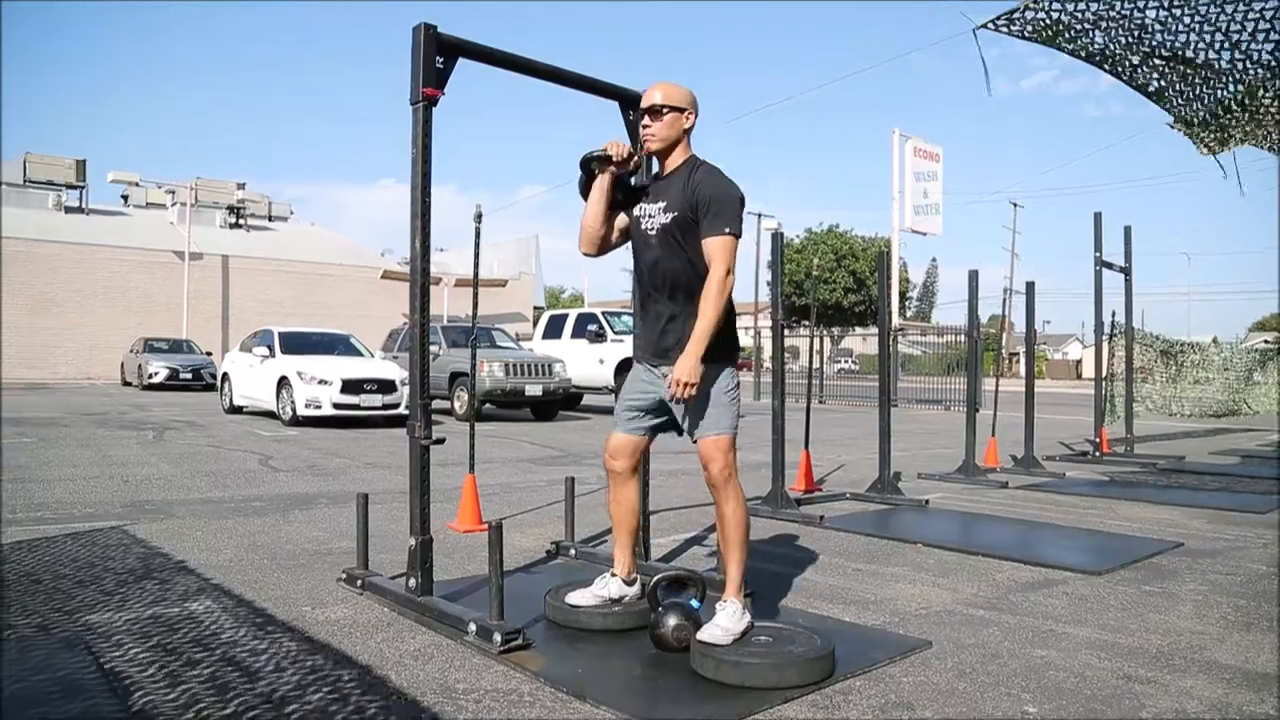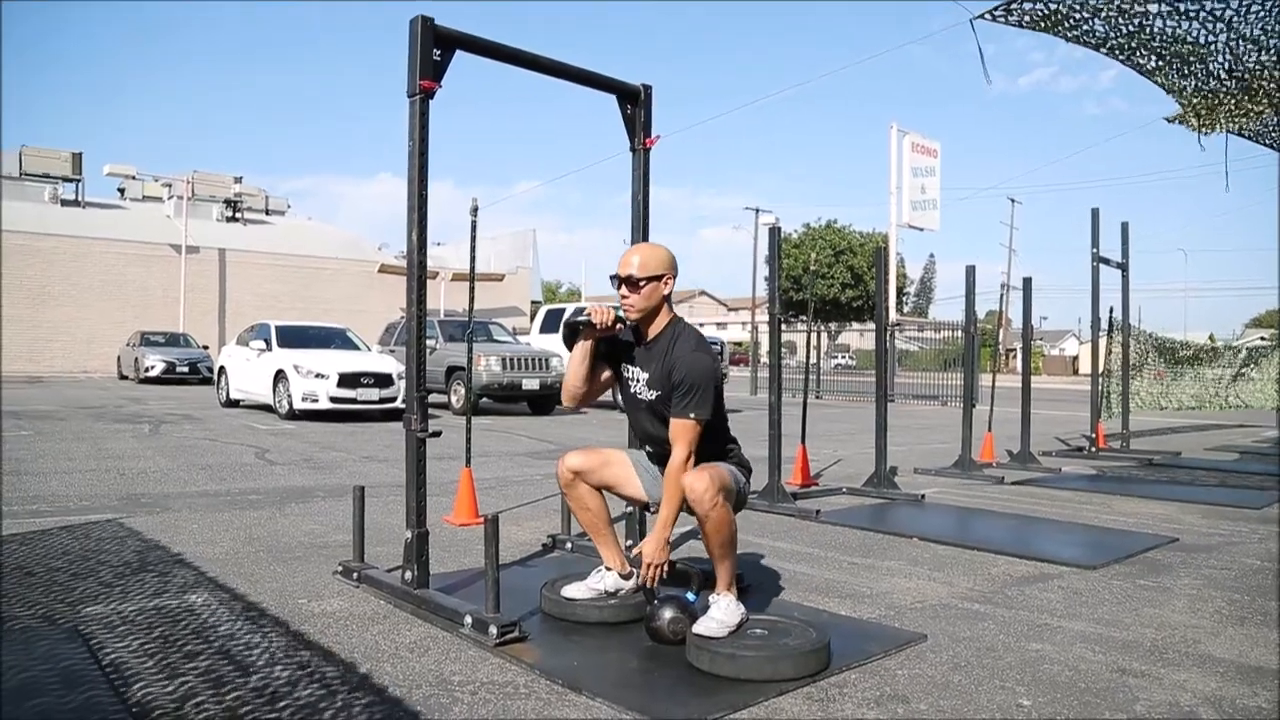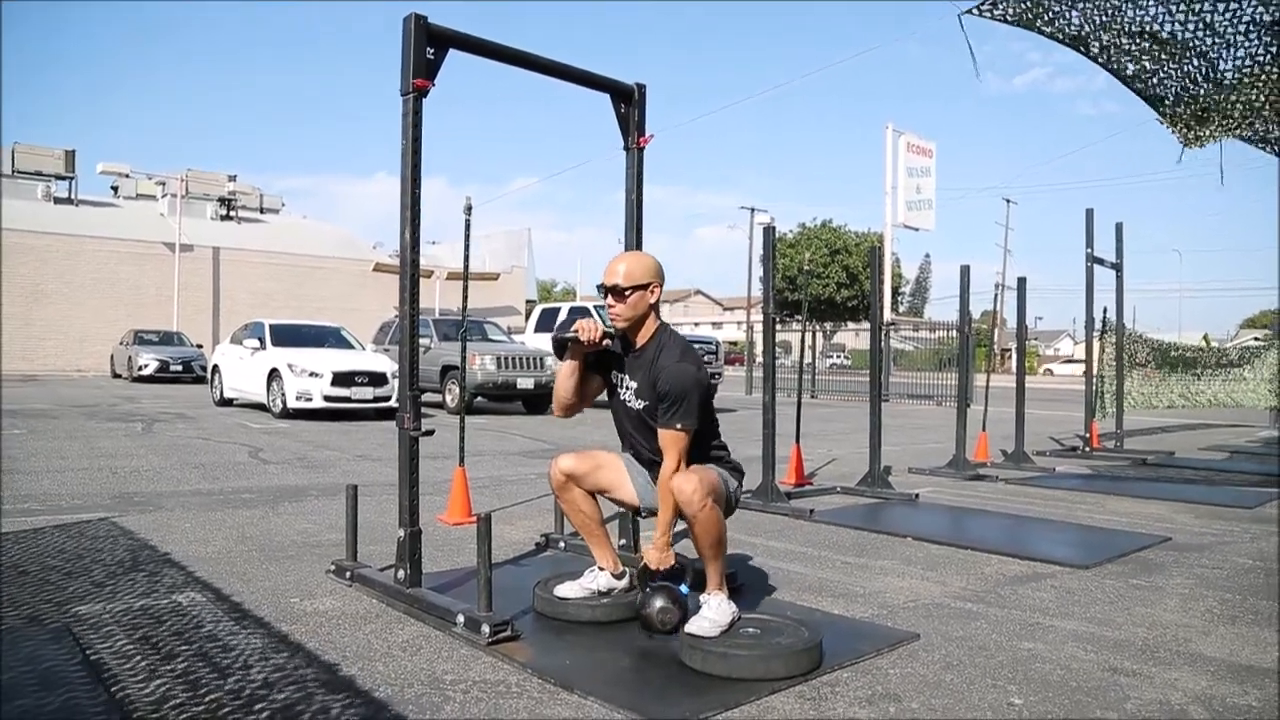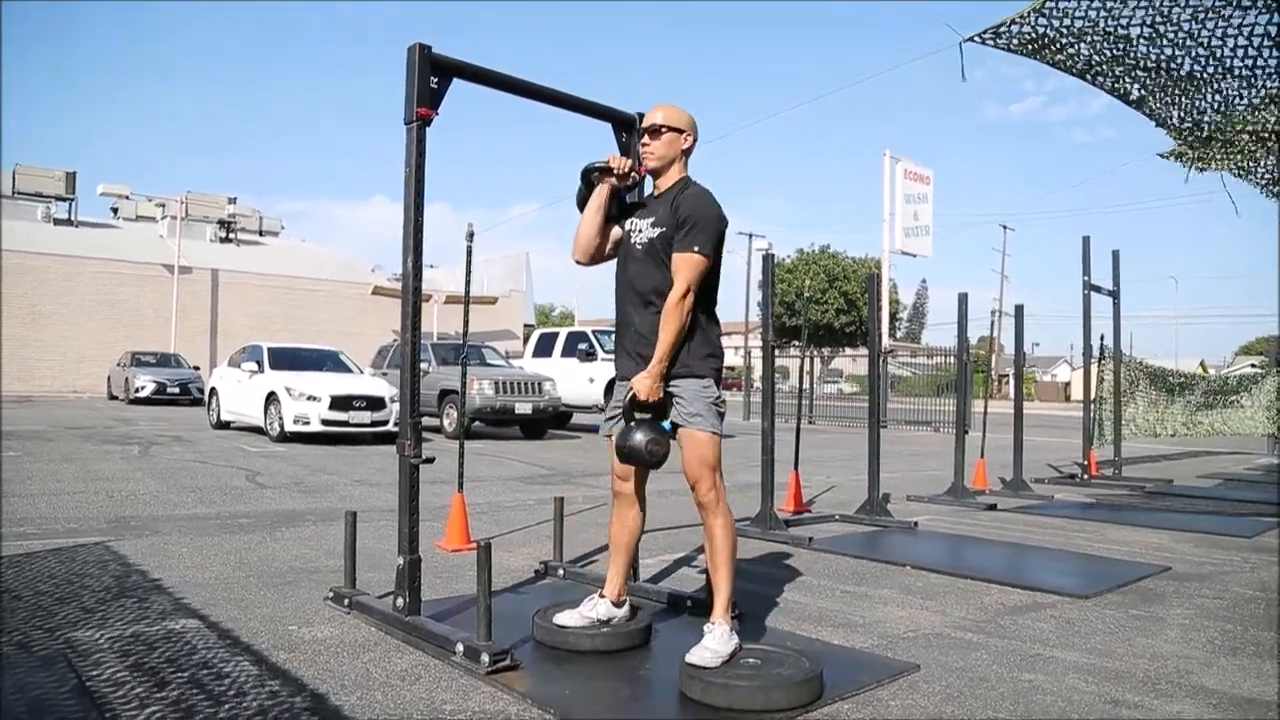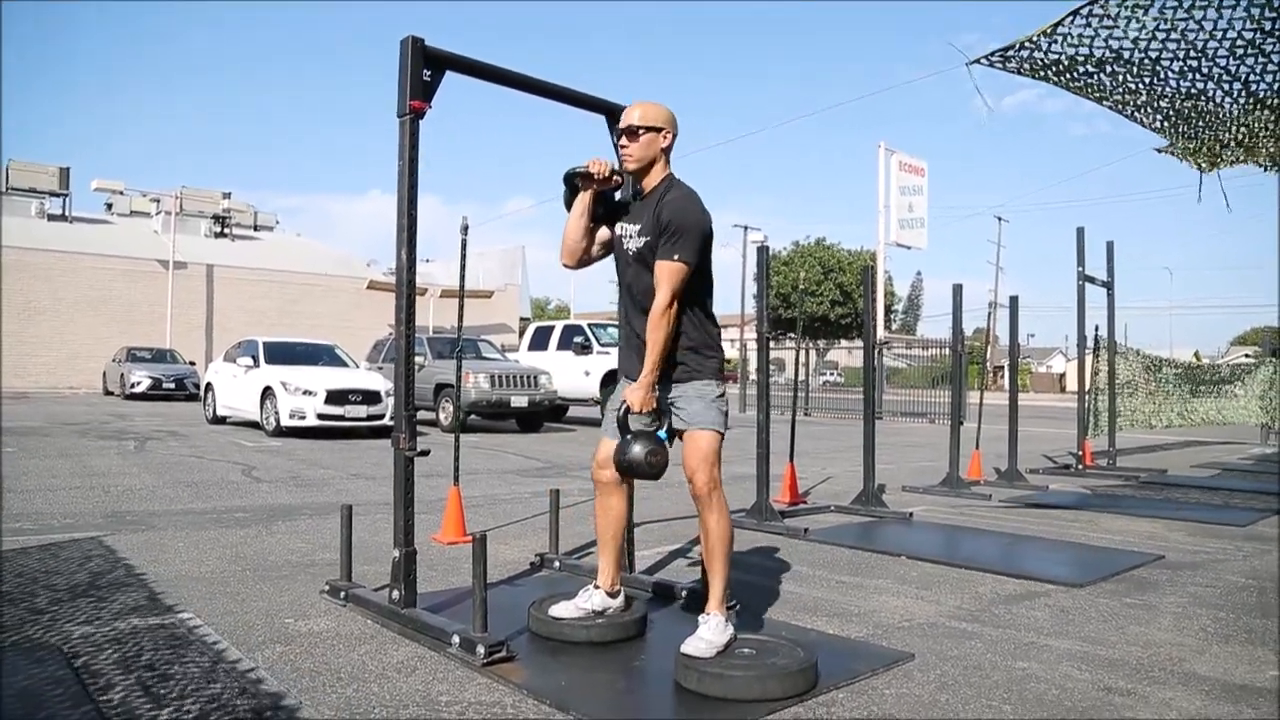
dt=1s
person 1, frame 1
left shoulder: (711, 186)
right shoulder: (643, 193)
left elbow: (720, 275)
right elbow: (591, 244)
left wrist: (694, 356)
right wrist: (607, 176)
left hip: (708, 357)
right hip: (651, 356)
left knee: (718, 469)
right knee: (618, 459)
left ankle: (733, 603)
right ankle: (622, 578)
person 1, frame 2
left shoulder: (691, 356)
right shoulder: (622, 340)
left elbow: (684, 455)
right elbow: (573, 397)
left wrist: (659, 536)
right wrist: (587, 338)
left hip: (717, 471)
right hip: (658, 466)
left knee: (698, 486)
right knee: (572, 467)
left ankle: (726, 597)
right ankle: (618, 571)
person 1, frame 3
left shoulder: (677, 365)
right shoulder: (612, 347)
left elbow: (676, 464)
right elbow: (564, 407)
left wrist: (661, 542)
right wrist: (577, 352)
left hip: (708, 474)
left knee: (686, 489)
right knee: (564, 470)
left ankle: (717, 597)
right ankle: (611, 571)
person 1, frame 4
left shoulder: (696, 204)
right shoulder: (637, 210)
left elbow: (682, 293)
right elbow: (584, 252)
left wrist: (657, 370)
right wrist: (604, 188)
left hip: (687, 368)
right hip: (632, 367)
left knee: (706, 489)
right knee: (625, 484)
left ankle: (721, 624)
right ankle: (612, 599)
person 1, frame 5
left shoulder: (681, 207)
right shoulder: (625, 209)
left elbow: (665, 302)
right elbow: (572, 256)
left wrist: (647, 385)
right wrist: (587, 194)
left hip: (691, 370)
right hip: (638, 367)
left knee: (703, 483)
right knee: (605, 470)
left ankle: (716, 616)
right ankle: (606, 590)
